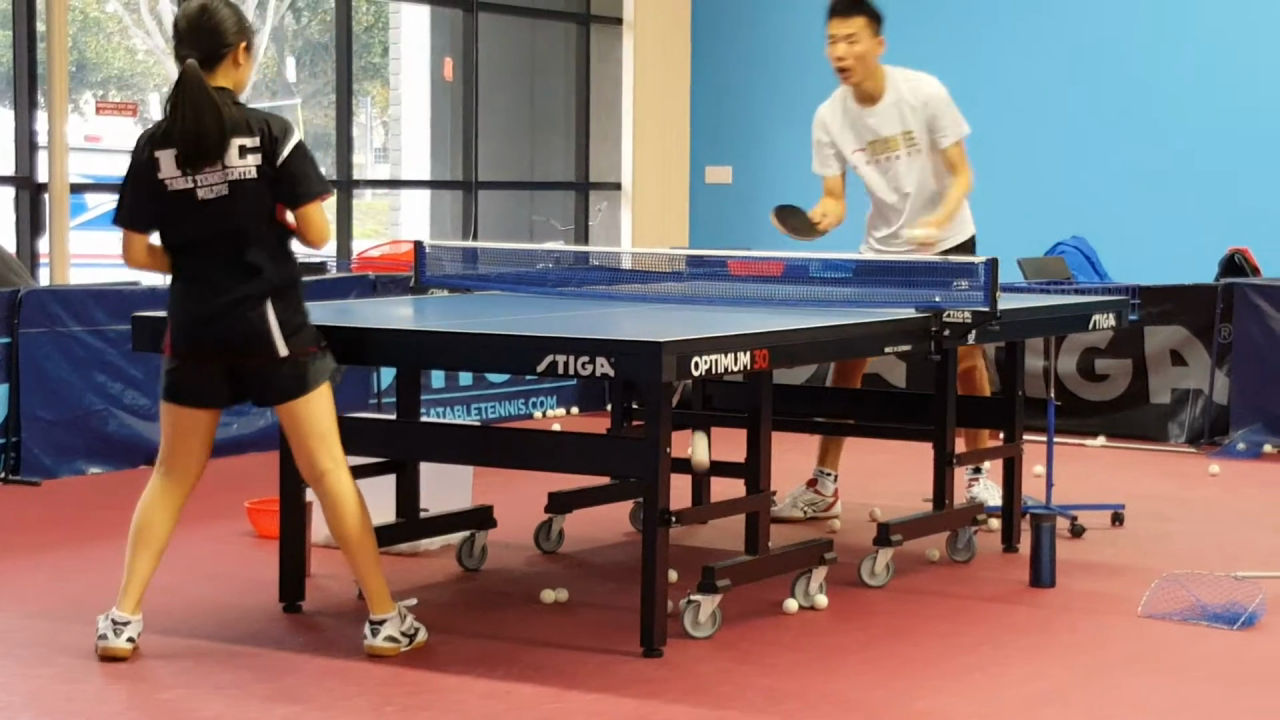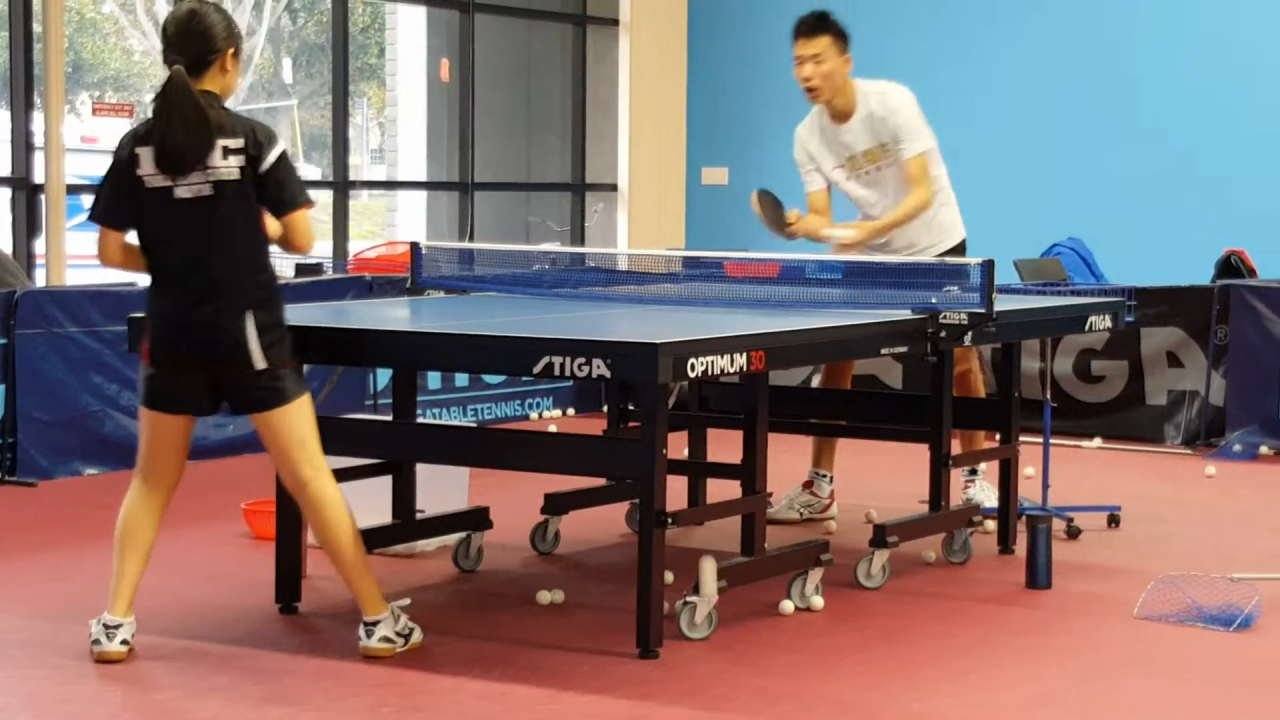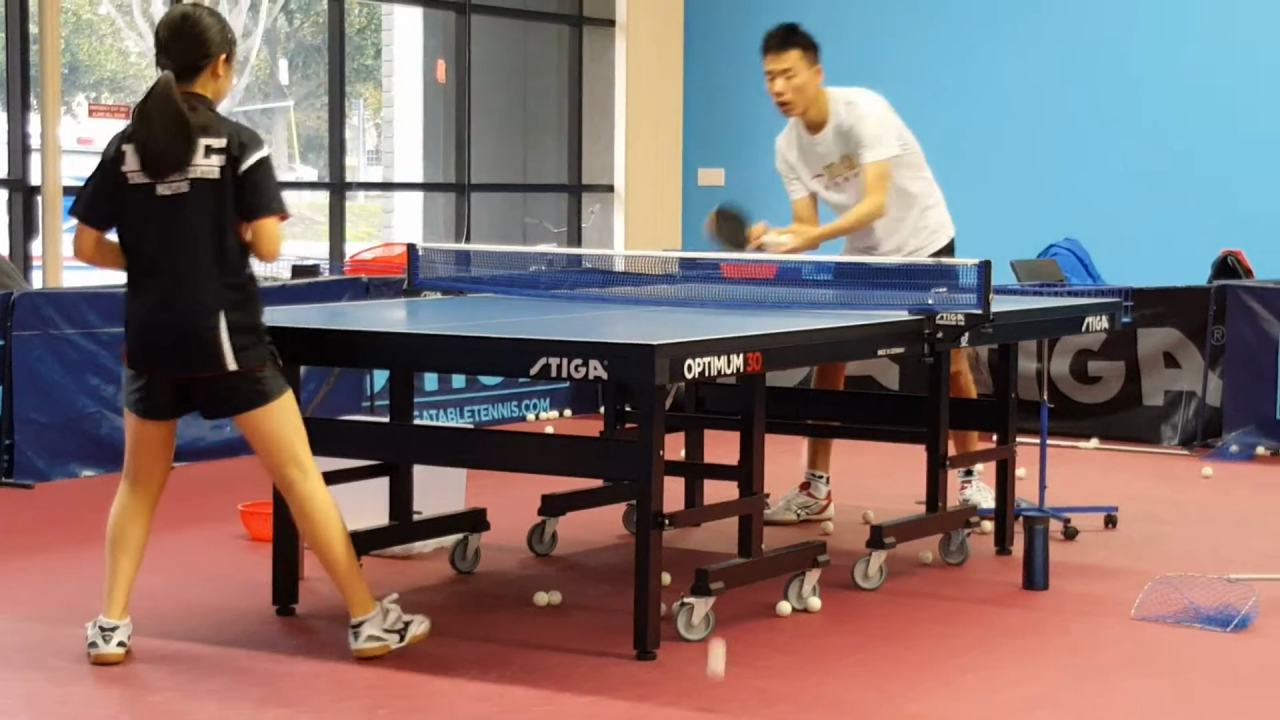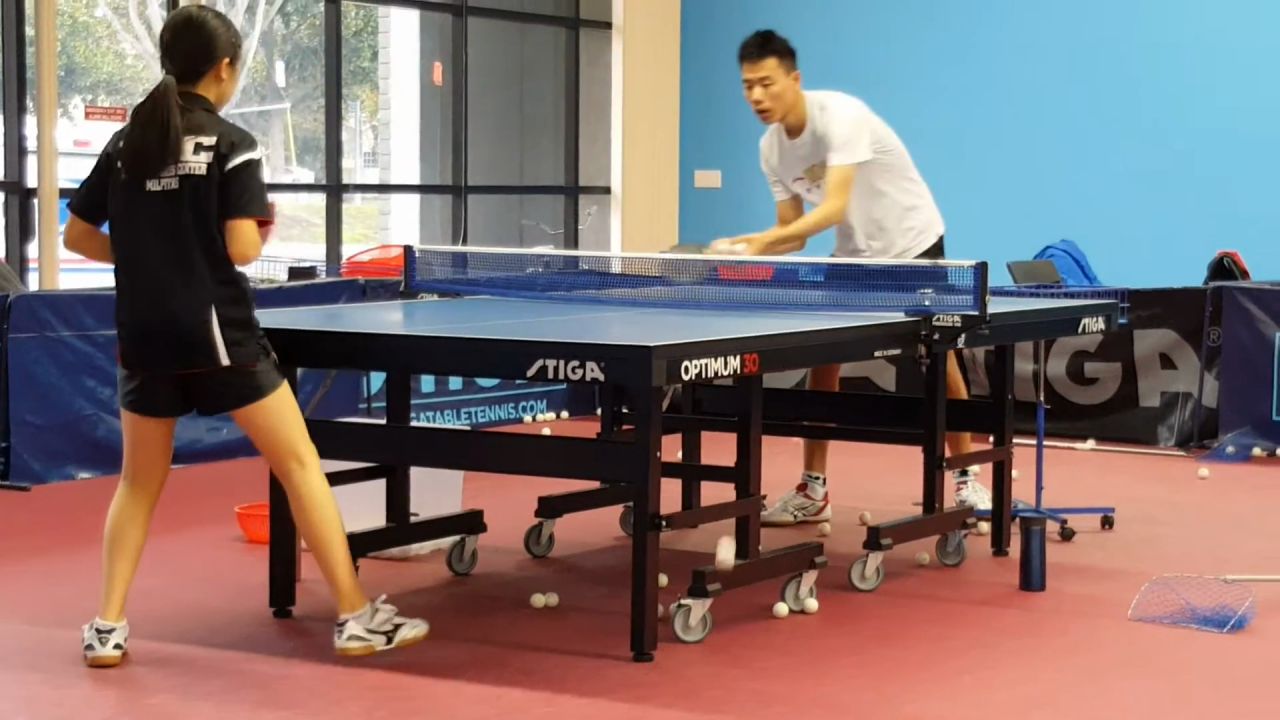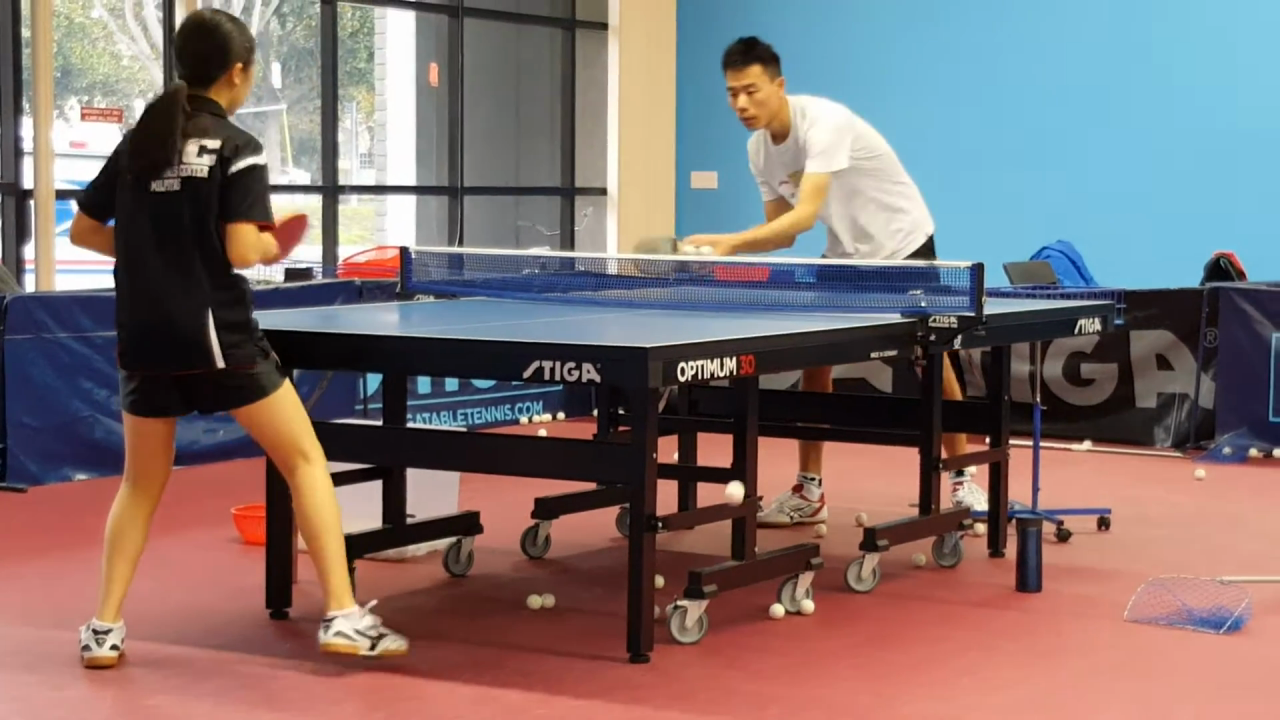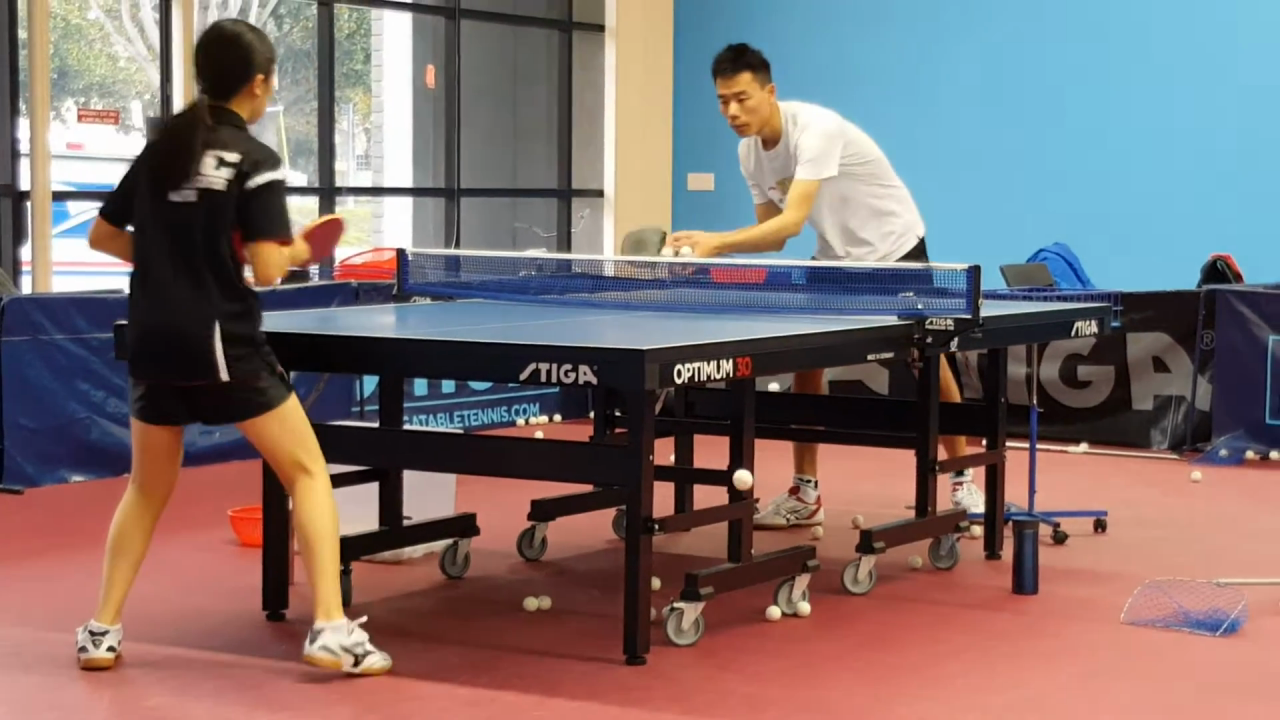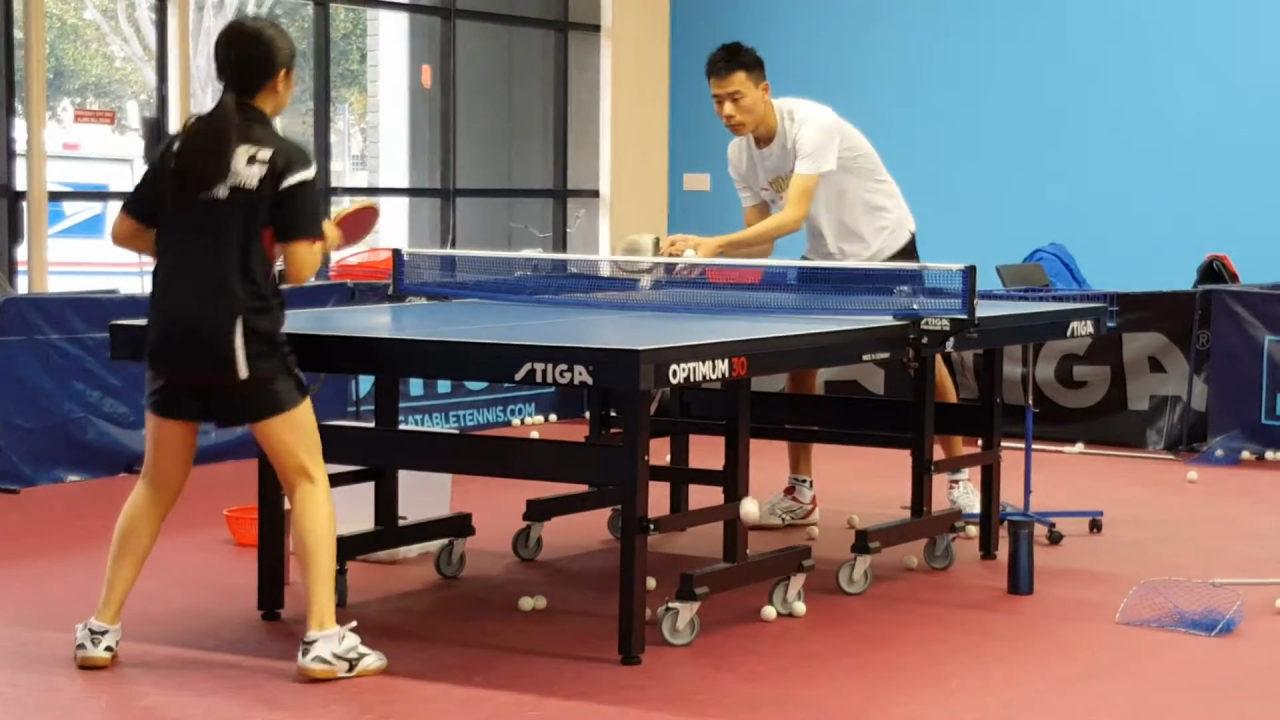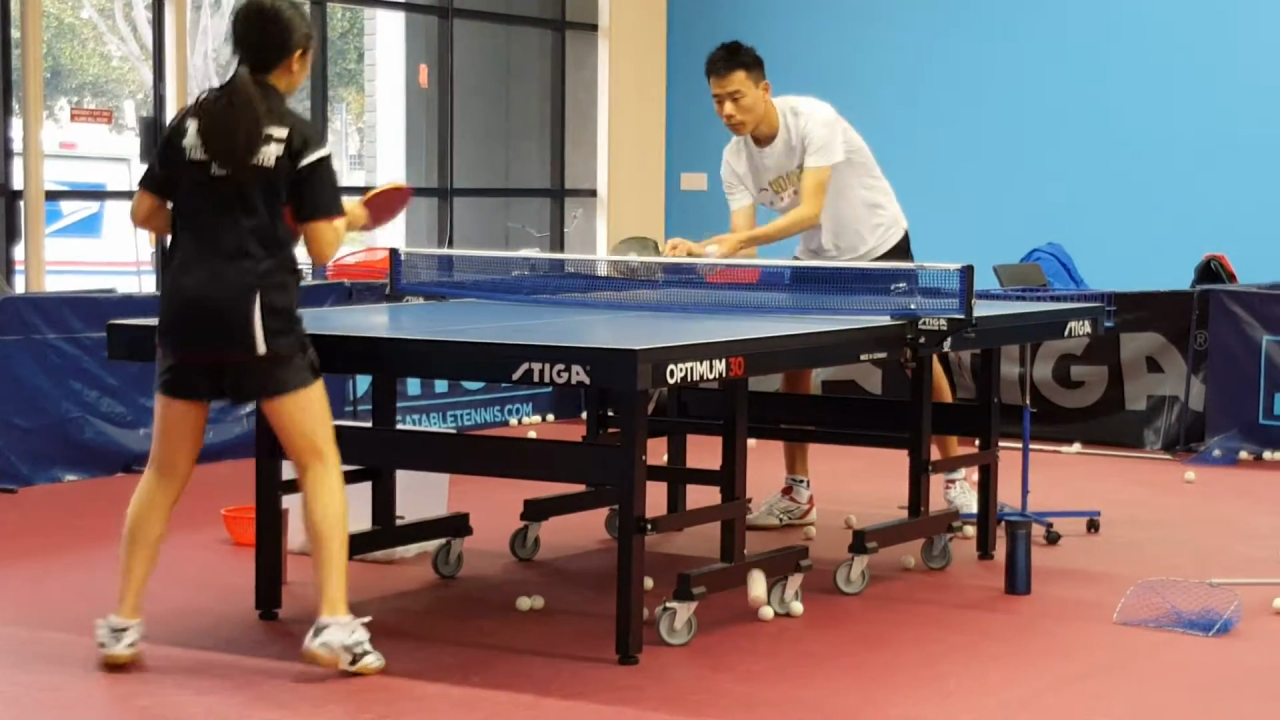
dt=0.1s
person 1, frame 1
left shoulder: (154, 144)
right shoulder: (270, 132)
left elbow: (137, 253)
right elbow: (316, 231)
left hip: (195, 330)
right hip: (271, 324)
left knee: (172, 477)
right knee: (328, 471)
left ankle: (122, 619)
right ankle: (385, 619)
person 1, frame 2
left shoulder: (137, 145)
right shoulder: (253, 139)
left elbow: (110, 252)
right elbow: (301, 240)
left hip: (172, 337)
right hip: (247, 332)
left knee: (152, 481)
right knee: (309, 478)
left ankle: (114, 622)
right ankle: (378, 620)
person 1, frame 3
left shoulder: (125, 143)
right shoulder: (238, 143)
left elbow: (87, 246)
right elbow: (266, 248)
left hip: (151, 337)
right hip: (223, 335)
left knee: (140, 482)
right knee: (298, 474)
left ankle: (110, 625)
right ankle: (368, 616)
person 1, frame 4
left shoulder: (125, 141)
right shoulder: (231, 143)
left elbow: (78, 237)
right elbow: (242, 250)
right wrist: (255, 226)
left hip: (143, 334)
right hip: (216, 329)
left knee: (139, 483)
right knee: (301, 467)
left ankle: (107, 627)
right ankle: (356, 615)
person 1, frame 5
left shoulder: (138, 137)
right shoulder: (237, 148)
left elbow: (84, 230)
right elbow: (245, 253)
right wrist: (276, 237)
left hip: (144, 333)
right hip: (216, 330)
left knee: (141, 482)
right knee: (305, 461)
left ankle: (104, 628)
right ankle: (343, 614)
person 1, frame 6
left shoulder: (160, 147)
right shoulder: (256, 161)
left elbow: (103, 235)
right elbow: (266, 270)
right wrist: (299, 251)
left hip: (154, 343)
right hip: (223, 341)
left knee: (148, 490)
right knee: (307, 474)
left ankle: (102, 630)
right ankle: (331, 627)
person 1, frame 7
left shoulder: (181, 145)
right shoulder: (285, 158)
left elbow: (126, 233)
right elbow: (300, 268)
right wrist: (326, 240)
left hip: (173, 335)
right hip: (242, 338)
left knee: (157, 484)
right knee: (308, 481)
left ankle: (100, 627)
right ankle: (324, 637)
person 1, frame 8
left shoulder: (191, 121)
right shoulder: (299, 136)
left elbow: (145, 213)
right elbow: (322, 249)
right wrist: (349, 217)
left hip: (185, 312)
right hip: (256, 316)
left knee: (166, 471)
right knee: (321, 464)
left ankle: (121, 624)
right ankle: (334, 624)
person 2, frame 1
left shoulder: (924, 91)
right shoulder: (827, 118)
left elbow: (960, 175)
right elbow: (834, 201)
left wrist: (938, 223)
right wrist: (823, 216)
left hip: (947, 244)
right hip: (881, 252)
left knee: (966, 358)
right knee: (847, 361)
left ankle: (978, 475)
right ankle: (824, 485)
person 2, frame 2
left shoulder: (894, 102)
right shoulder: (808, 136)
left elbow: (923, 192)
right elbow: (820, 217)
left wrist: (866, 229)
right wrist: (804, 226)
left hip: (935, 246)
right hip: (871, 257)
left knee: (961, 361)
right knee: (836, 361)
left ankle: (974, 477)
right ankle: (820, 486)
person 2, frame 3
left shoulder: (866, 111)
right shoulder: (787, 147)
left elbow: (877, 202)
right elbow: (810, 231)
left wrist: (808, 235)
right wrist: (775, 239)
left hip: (924, 247)
right hip: (862, 256)
left knee: (951, 363)
right knee: (828, 361)
left ankle: (969, 477)
right ankle: (816, 487)
person 2, frame 4
left shoulder: (841, 114)
right shoulder: (770, 148)
left elbow: (836, 207)
right elbow: (791, 234)
left wrist: (763, 240)
right wrist: (750, 243)
left hip: (913, 245)
right hip: (853, 256)
left knee: (940, 361)
right knee: (822, 362)
left ankle: (965, 477)
right ankle: (813, 488)
person 2, frame 5
left shoulder: (824, 122)
right shoulder: (758, 149)
left elbow: (804, 216)
right elbow: (782, 233)
left wrist: (731, 243)
right wrist: (721, 243)
left hip: (903, 244)
right hip: (846, 254)
right knee: (814, 361)
left ankle: (962, 477)
right ankle: (809, 490)
person 2, frame 6
left shoulder: (815, 128)
right shoulder: (749, 153)
left elbow: (792, 221)
right elbow: (772, 236)
left wrist: (715, 242)
right wrist: (706, 243)
left hip: (894, 247)
right hip: (836, 257)
right knee: (805, 362)
left ankle: (962, 478)
right ankle: (805, 492)
person 2, frame 7
left shoulder: (811, 122)
right shoulder: (739, 155)
left elbow: (795, 216)
right elbow: (759, 242)
left wrist: (716, 244)
right wrist: (699, 246)
left hip: (887, 246)
right hip: (826, 258)
right knee: (800, 363)
left ankle: (959, 477)
right ankle: (800, 492)
person 2, frame 8
left shoulder: (814, 118)
right shoulder: (735, 158)
left elbow: (811, 211)
right elbow: (744, 240)
left wrist: (735, 242)
right wrist: (699, 249)
left hip: (879, 246)
right hip: (818, 258)
right knee: (793, 363)
left ankle: (955, 476)
right ankle: (797, 492)
